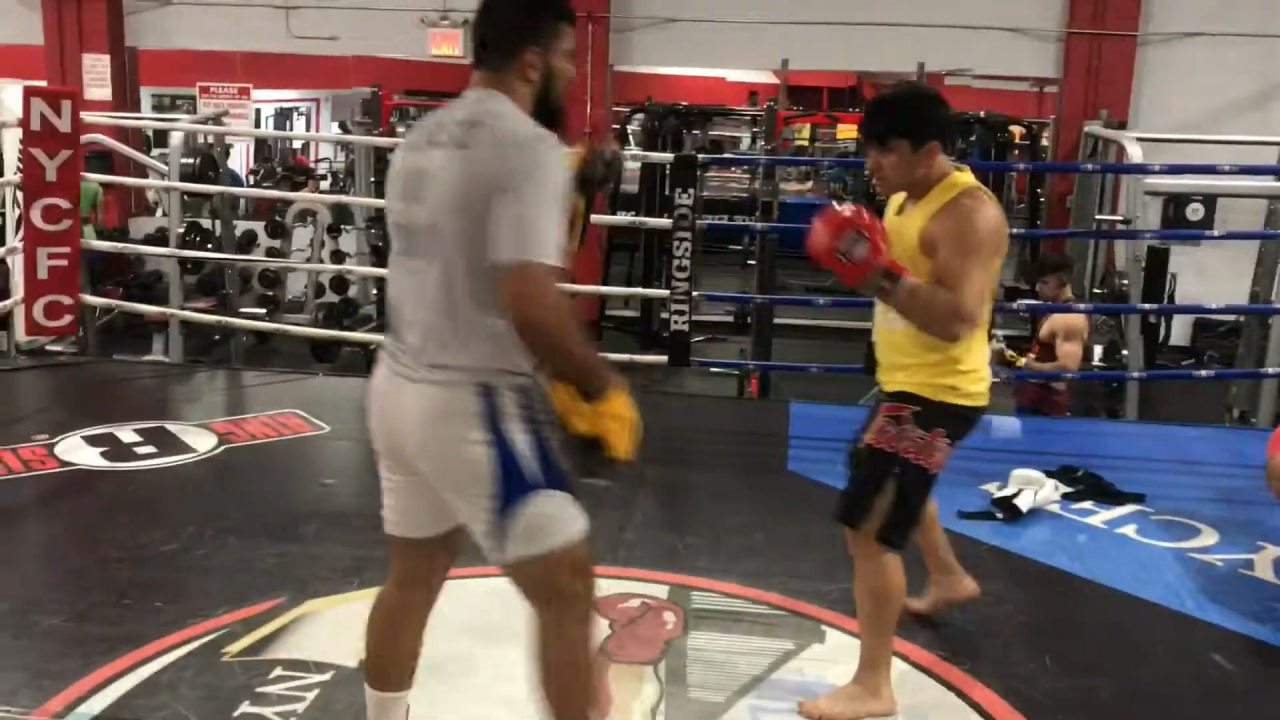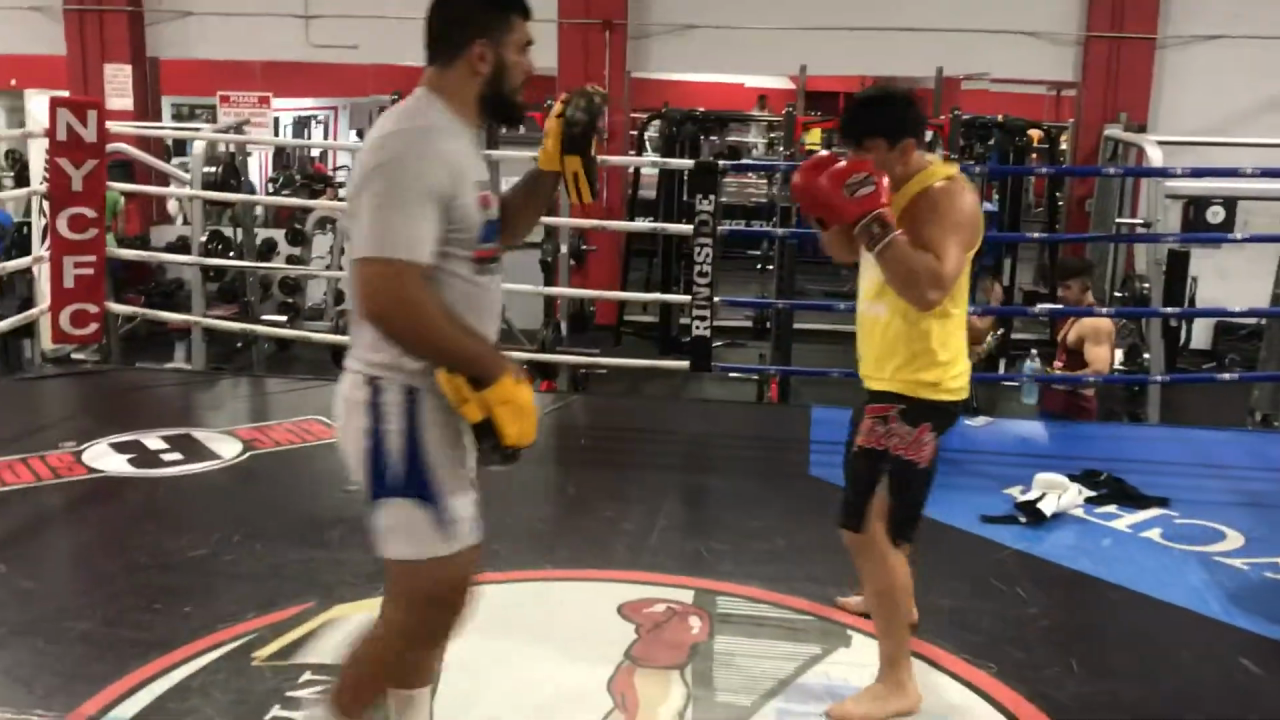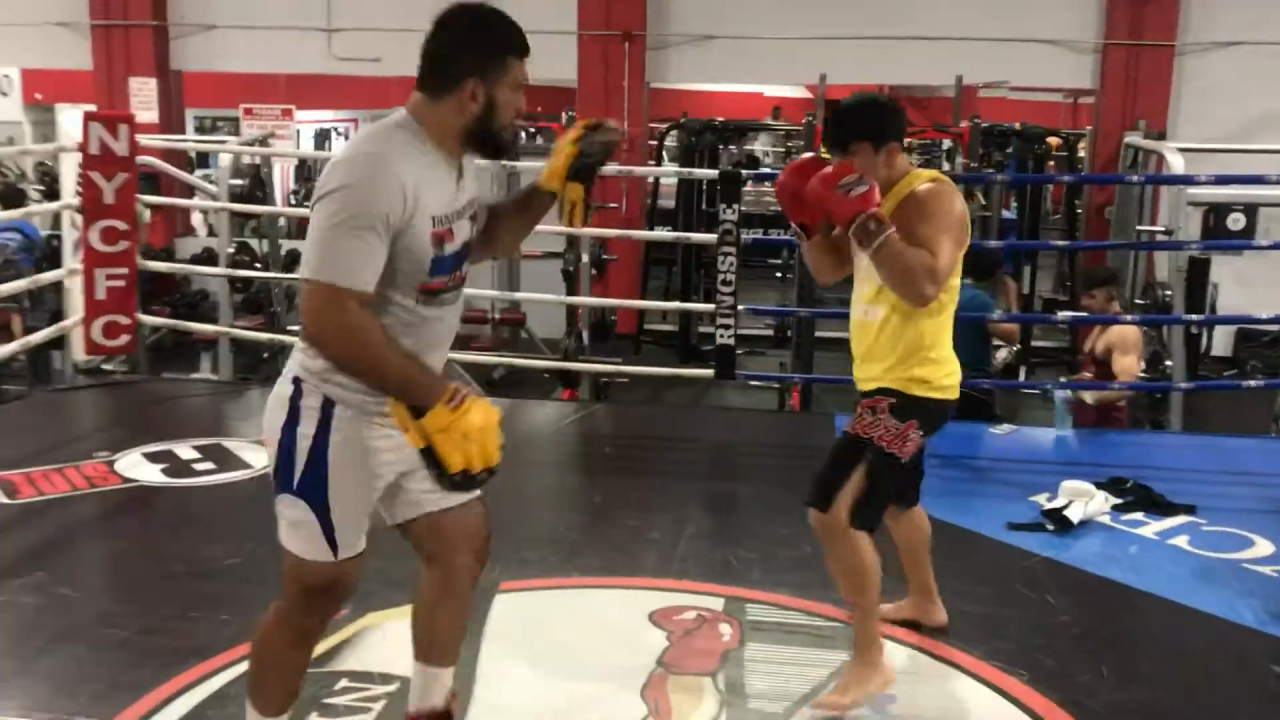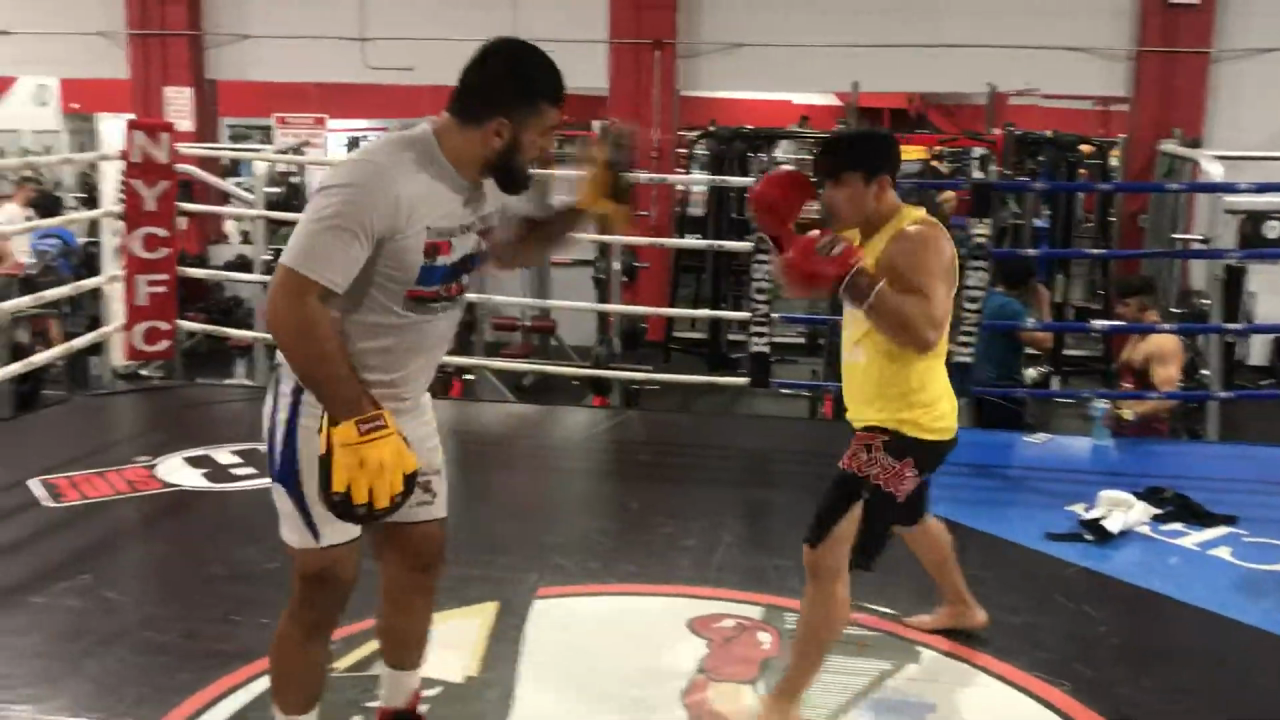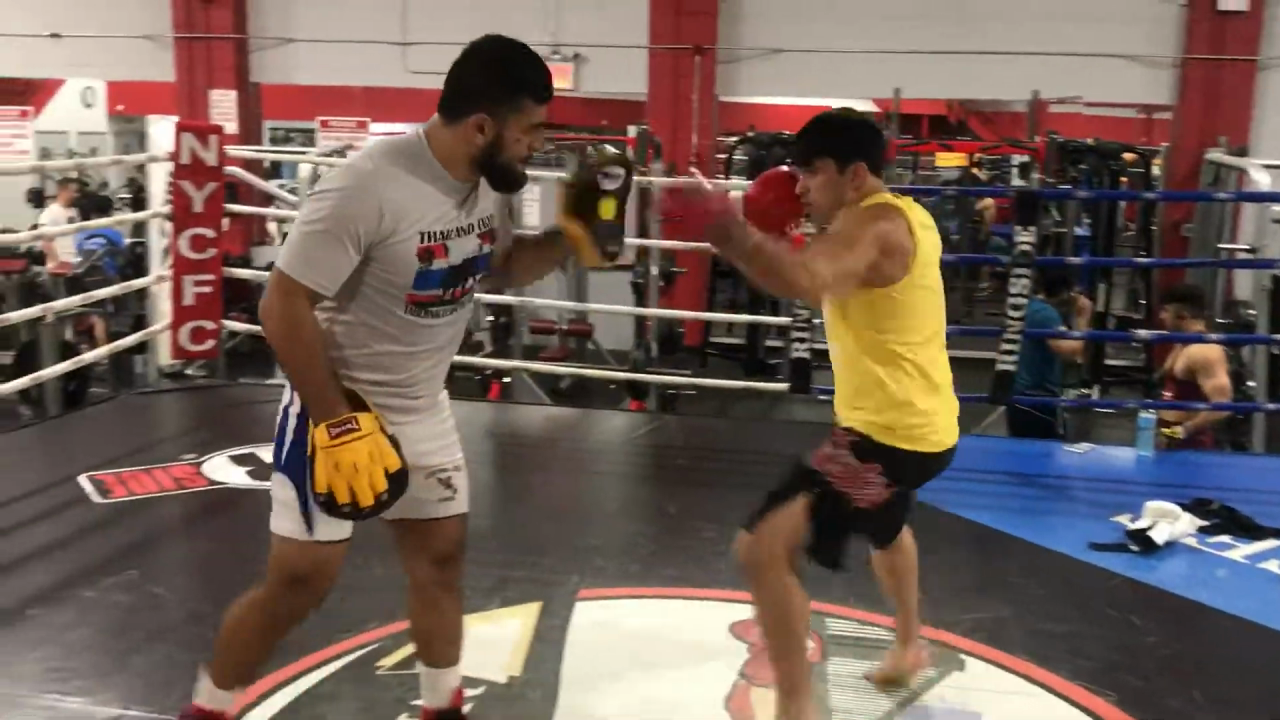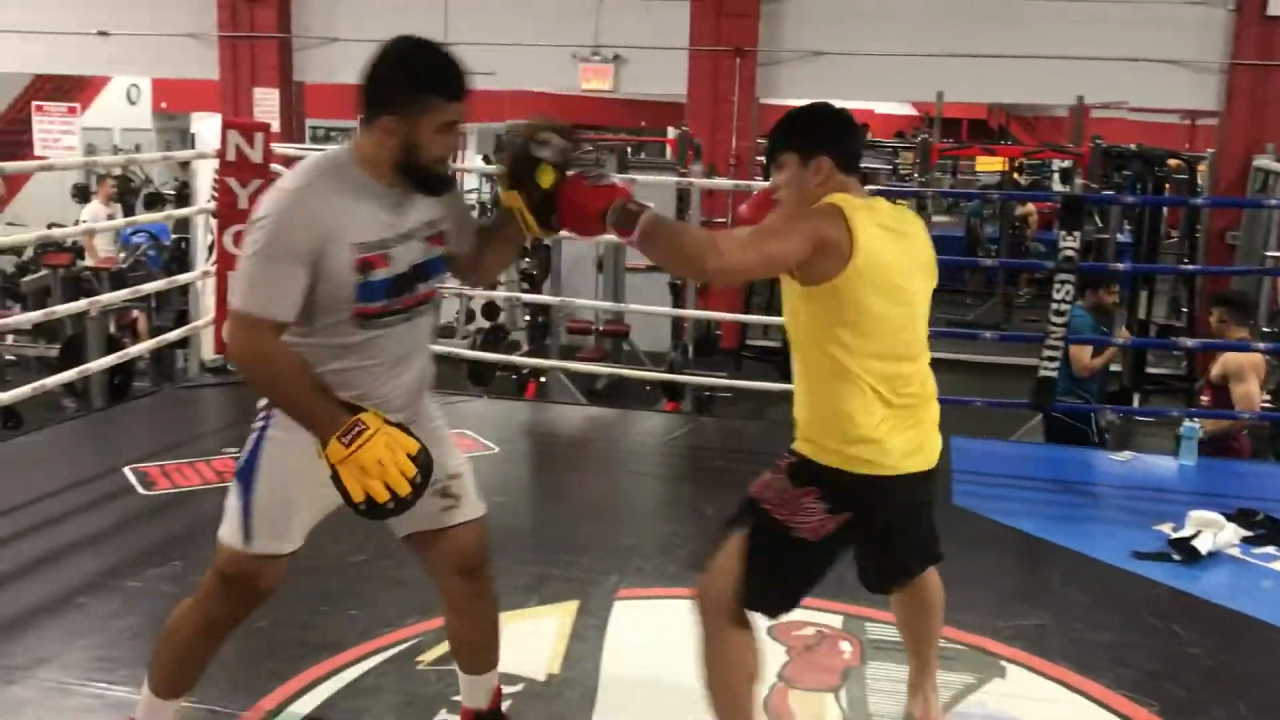
dt=0.2s
person 1, frame 1
left shoulder: (424, 137)
right shoulder: (526, 147)
right elbow: (531, 302)
right wrist: (600, 388)
left hip: (404, 392)
right hip: (477, 404)
left knee: (411, 581)
right knee: (567, 600)
person 1, frame 2
left shoulder: (452, 137)
right shoulder: (412, 147)
left elbow: (493, 232)
right elbow: (385, 295)
left wrist: (555, 167)
right wrist: (492, 375)
left hip: (441, 397)
right hip: (405, 403)
left knee: (426, 585)
right knee: (435, 600)
person 1, frame 3
left shoulder: (449, 157)
right shoulder: (373, 175)
left elbow: (484, 241)
right elbow: (326, 318)
left wrist: (557, 184)
right wrist: (443, 403)
left hip: (411, 404)
right hip: (336, 412)
left knee: (464, 547)
right knee: (316, 596)
person 1, frame 4
left shoulder: (483, 181)
right shoulder: (374, 183)
left elbow: (517, 245)
right elbow: (290, 306)
left wrist: (585, 208)
right wrist: (356, 422)
left hip: (403, 404)
right hip: (323, 407)
left knee: (417, 561)
right knee: (323, 587)
person 1, frame 5
left shoulder: (485, 184)
right shoulder: (364, 189)
left elbow: (504, 269)
right elbow: (283, 309)
left wrist: (571, 234)
right wrist: (339, 425)
left hip: (421, 406)
right hip: (332, 407)
left knee: (440, 558)
right knee: (299, 581)
person 1, frame 6
left shoulder: (433, 186)
right shoulder: (298, 207)
left elbow: (475, 263)
right elbow: (253, 343)
left wrist: (524, 217)
right wrist: (342, 432)
left hip: (406, 417)
right hip: (304, 425)
left knee: (466, 565)
right knee: (237, 588)
person 2, frame 1
left shoulder: (968, 211)
right shoulder: (908, 195)
left elbow: (956, 319)
left wrist: (877, 274)
right wrist: (853, 251)
left hip: (935, 394)
right hip: (909, 383)
left knee: (868, 530)
right knee: (891, 492)
right ankle: (950, 579)
person 2, frame 2
left shoulder: (946, 195)
right shoulder: (890, 186)
left elbow: (930, 288)
right elbow: (844, 249)
left wrist: (871, 217)
right wrist: (825, 208)
left hip: (917, 389)
right hip: (889, 380)
left knee: (870, 528)
right knee: (887, 496)
right ankle: (895, 599)
person 2, frame 3
left shoulder: (932, 197)
right shoulder: (875, 196)
left elbow: (925, 285)
right elbow: (826, 268)
left wrist: (867, 219)
right wrist: (807, 215)
left hip: (913, 389)
right hip: (887, 382)
left knee: (835, 513)
right knee: (894, 496)
left ankle: (867, 663)
right ankle: (923, 599)
person 2, frame 4
left shoulder: (916, 240)
right shoulder: (860, 236)
left elbow: (923, 332)
right elbow: (802, 287)
left wrist: (850, 278)
right wrist: (784, 235)
left hip: (904, 429)
right hip: (892, 418)
left knee: (825, 554)
right knee: (902, 514)
right ankle: (961, 605)
person 2, frame 5
left shoulder: (874, 225)
right shoulder: (904, 217)
left elbow: (801, 280)
right elbow: (835, 282)
left wrist: (724, 223)
right wrist: (777, 234)
left hip: (887, 437)
right hip: (926, 429)
left knee: (764, 551)
right knee: (886, 530)
right ankle: (909, 648)
person 2, frame 6
left shoulder: (823, 222)
right shoulder: (909, 227)
left elbow: (717, 261)
left wrist: (622, 213)
left hip: (843, 459)
right hip: (914, 454)
left knee: (723, 598)
right knee: (911, 572)
